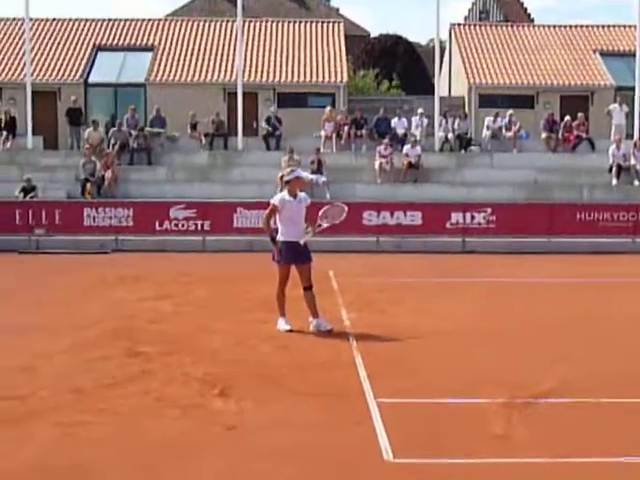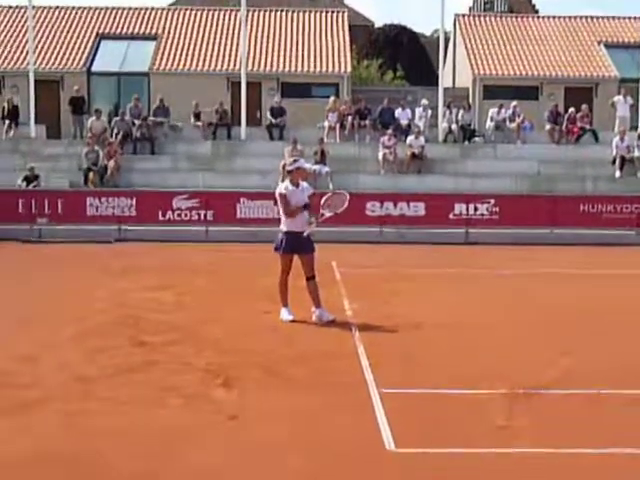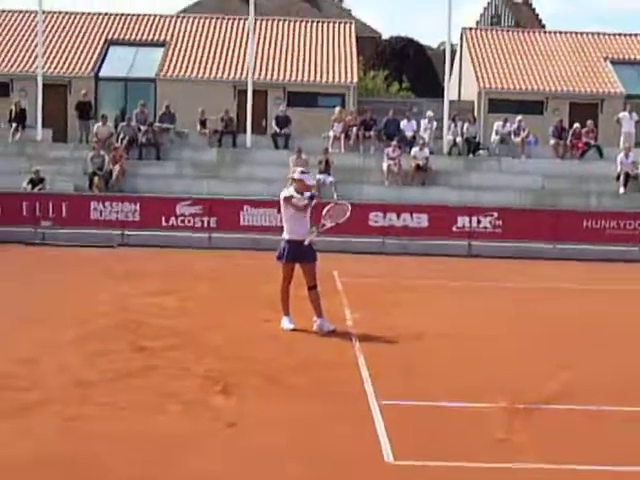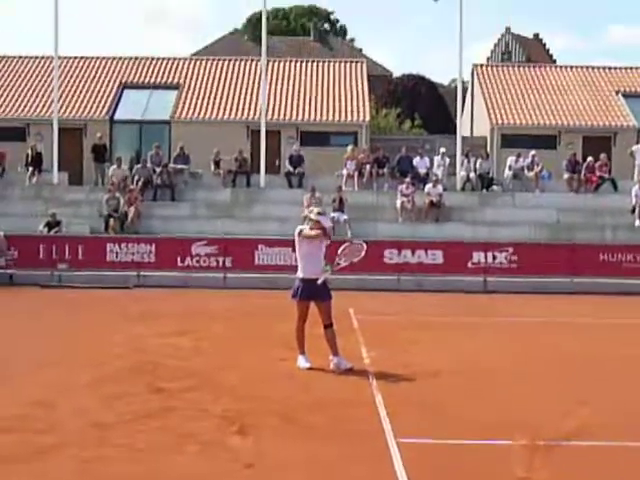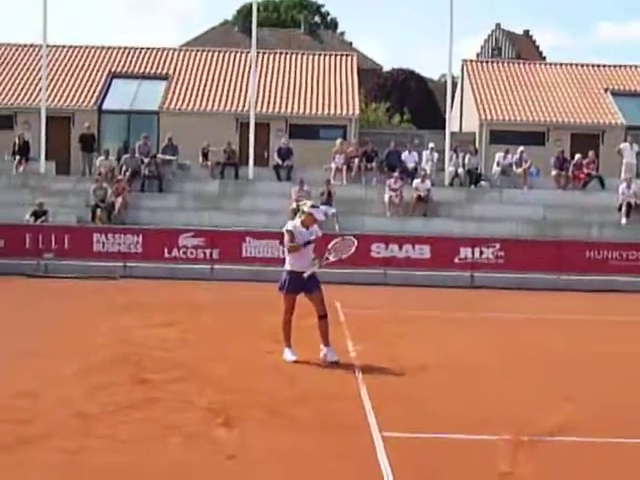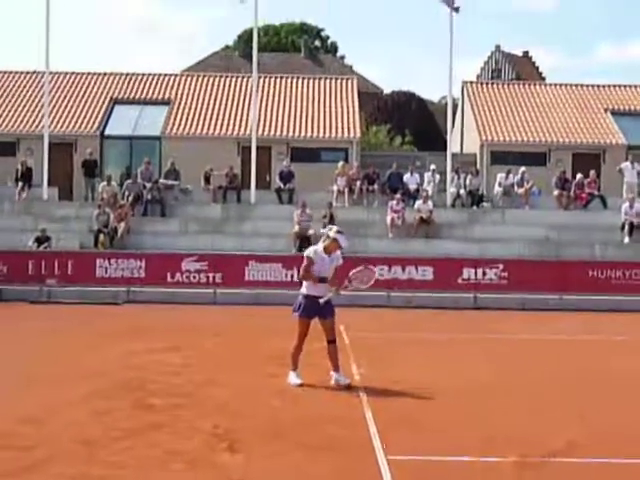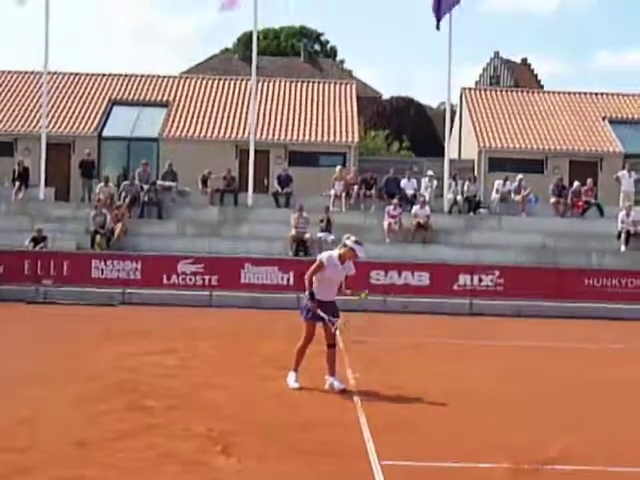
dt=0.4s
person 1, frame 1
left shoulder: (303, 198)
right shoulder: (280, 199)
right elbow: (266, 221)
left wrist: (309, 227)
right wrist: (274, 241)
left hip: (301, 244)
right hip: (285, 245)
left knee: (307, 284)
right knee: (282, 284)
left ankle: (316, 320)
right ankle: (282, 319)
person 1, frame 2
left shoulder: (305, 187)
right shoulder: (283, 188)
right elbow: (287, 213)
left wrist: (312, 217)
right wrist: (306, 206)
left hip: (303, 235)
right hip: (288, 235)
left knee: (310, 274)
right knee: (285, 274)
left ankle: (318, 310)
right ankle: (285, 309)
person 1, frame 3
left shoulder: (307, 197)
right shoulder: (287, 194)
right elbow: (302, 207)
right wrist: (310, 197)
left hip: (305, 243)
right hip: (291, 243)
left knee: (312, 283)
right knee: (286, 282)
left ankle: (319, 319)
right ankle: (286, 318)
person 1, frame 4
left shoulder: (322, 237)
right shoulder: (301, 231)
right elbow: (315, 233)
right wrist: (324, 233)
left hip: (320, 282)
right hip: (305, 282)
left knee: (328, 321)
right knee: (302, 321)
left ankle: (336, 358)
right ankle: (302, 356)
person 1, frame 5
left shoulder: (314, 230)
right shoulder: (291, 226)
right elbow: (289, 248)
left wrist: (318, 259)
right wrist: (309, 242)
left hip: (309, 275)
right hip: (292, 275)
left knee: (322, 311)
right knee: (288, 314)
left ankle: (326, 348)
right ankle: (288, 349)
person 1, frame 6
left shoulder: (336, 257)
right shoulder: (313, 252)
right elbow: (303, 275)
left wrist: (335, 285)
right wrist: (324, 280)
left hip: (324, 300)
right hip: (308, 299)
left knee: (331, 337)
right knee: (301, 337)
left ankle: (336, 374)
right ankle: (293, 372)
person 1, frame 7
left shoulder: (348, 266)
right shoulder: (326, 257)
left elbow: (340, 287)
right elbow: (308, 276)
right wrist: (311, 297)
left hip: (330, 304)
right hip: (314, 302)
left knee: (331, 341)
right knee: (307, 339)
left ankle: (331, 378)
right ankle: (294, 373)
